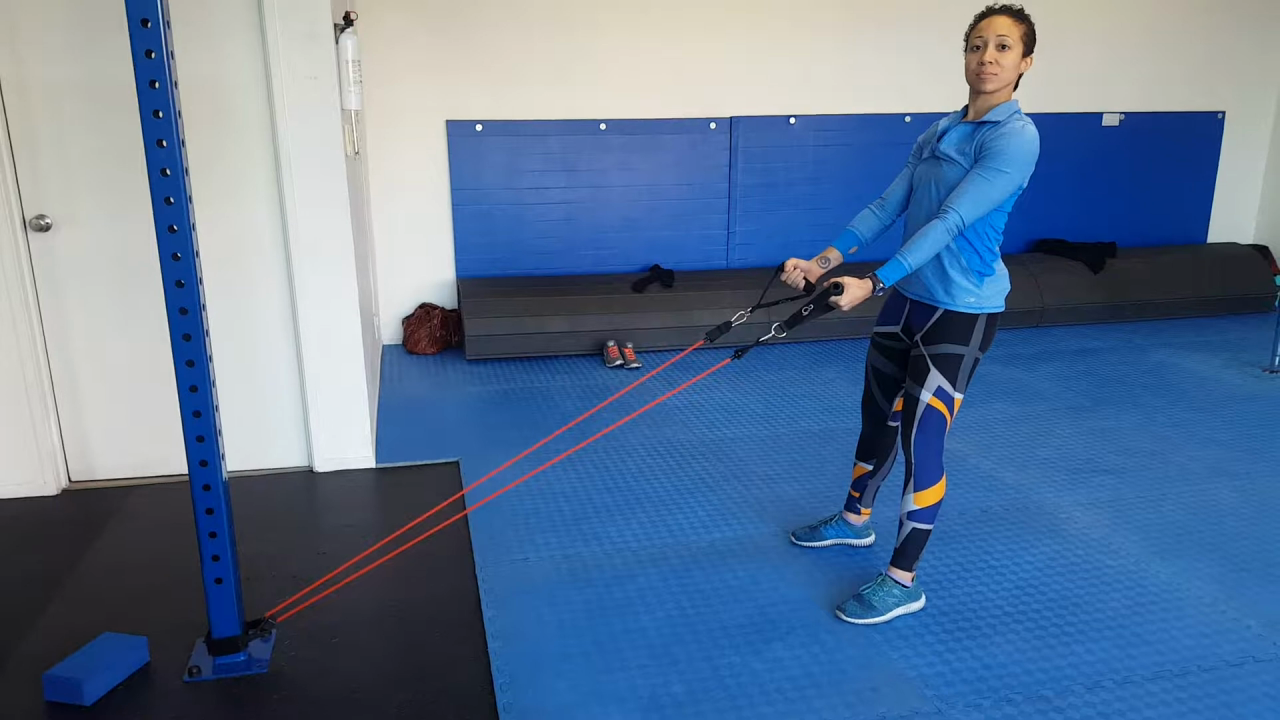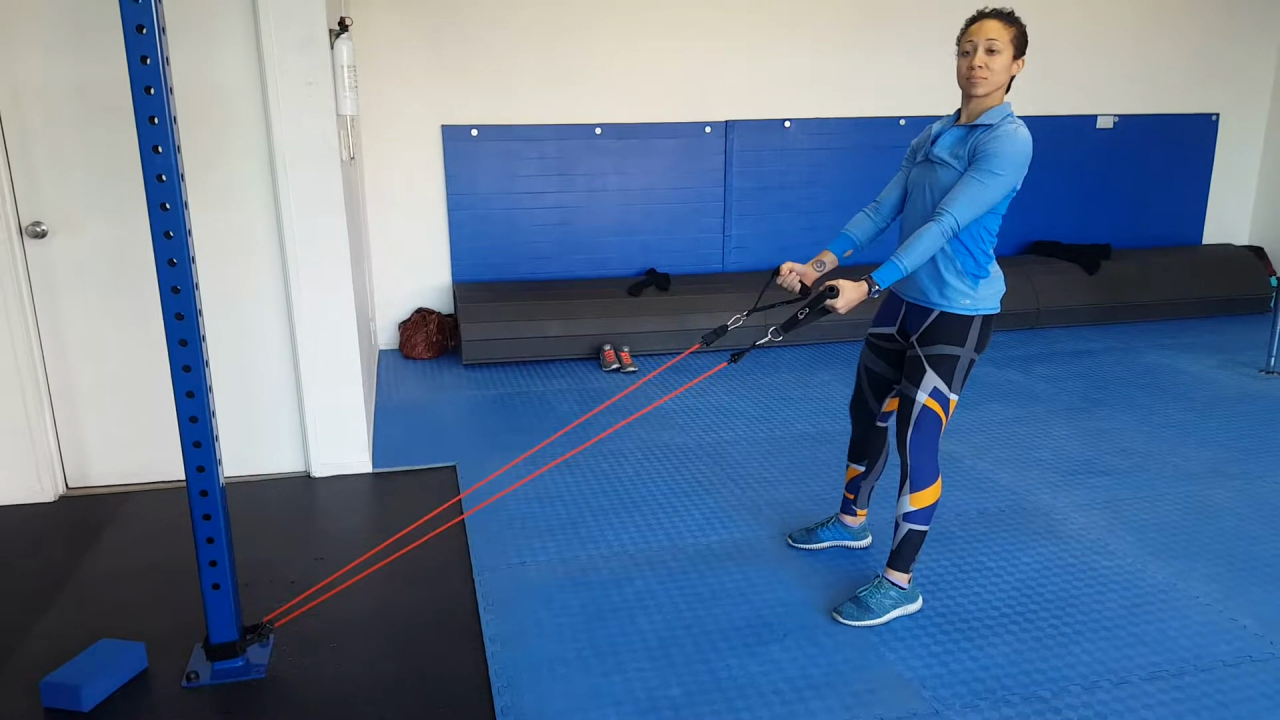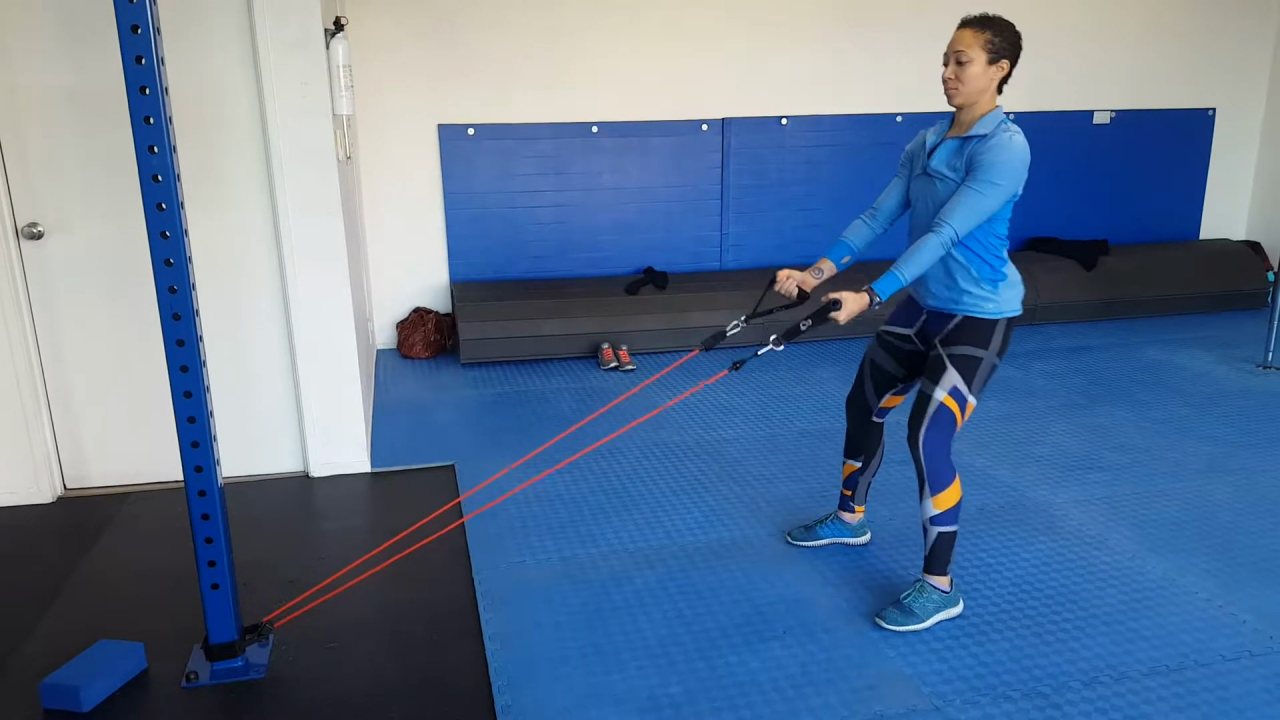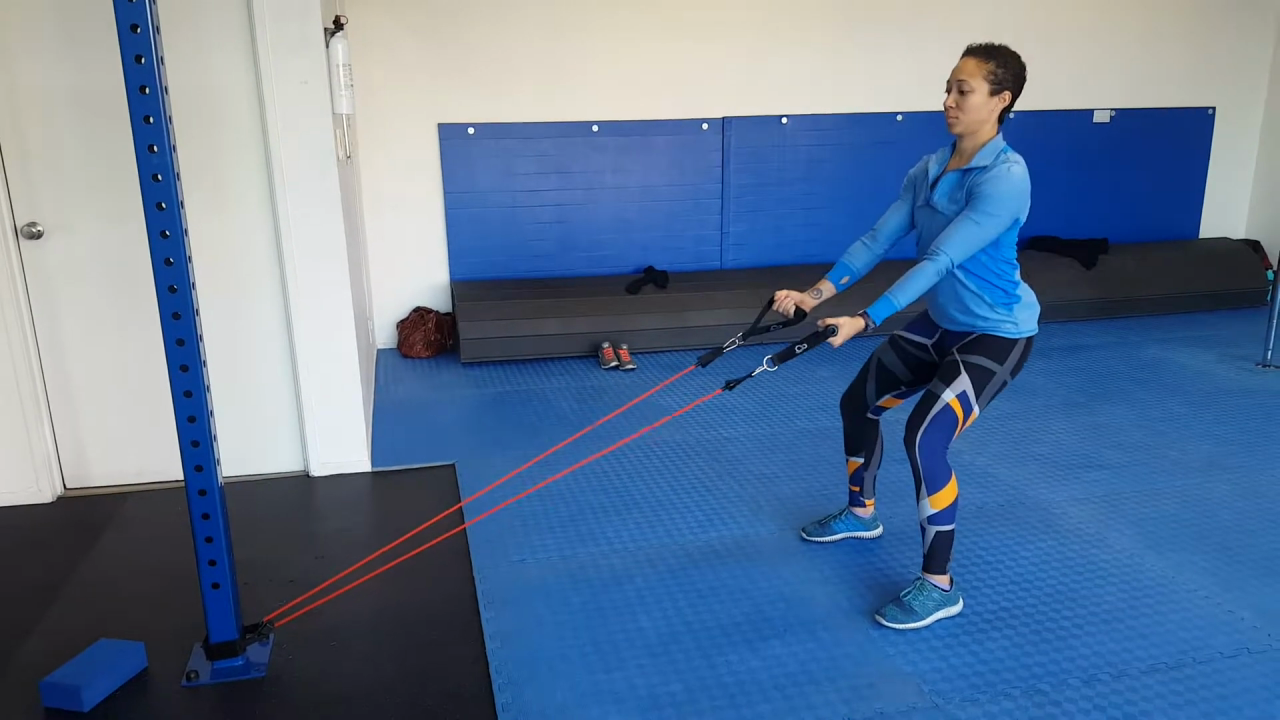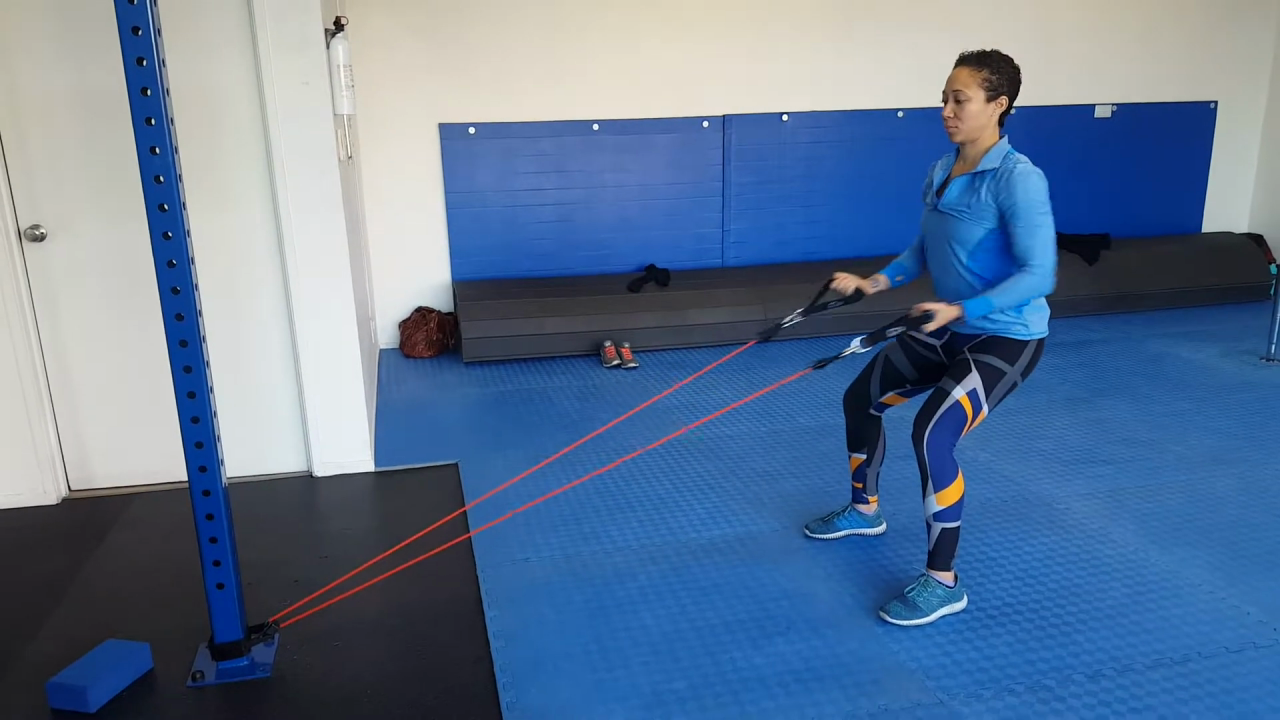
dt=0.5s
person 1, frame 1
left shoulder: (1015, 138)
right shoulder: (937, 132)
left elbow: (950, 222)
right elbow: (887, 207)
left wrist: (870, 283)
right wrist: (823, 261)
left hip: (962, 310)
right hip: (907, 297)
left knee: (920, 434)
right knee: (878, 412)
left ankle: (903, 580)
right ankle: (854, 520)
person 1, frame 2
left shoulder: (1008, 140)
right shoulder: (931, 136)
left elbow: (944, 225)
right elbow: (880, 210)
left wrist: (866, 285)
right wrist: (819, 264)
left hip: (957, 312)
right hip: (903, 300)
left knee: (915, 437)
right knee: (867, 411)
left ankle: (900, 582)
right ankle: (851, 521)
person 1, frame 3
left shoulder: (1005, 148)
right shoulder: (925, 143)
left elbow: (944, 235)
right elbow: (879, 216)
left wrist: (869, 296)
right wrist: (817, 272)
left hip: (978, 315)
right hip: (921, 304)
left knee: (928, 436)
right knee: (863, 405)
left ankle: (940, 585)
right ankle: (850, 517)
person 1, frame 4
left shoulder: (1005, 178)
right shoulder: (928, 170)
left elbow: (938, 262)
right elbow: (877, 240)
left wrist: (863, 320)
right wrist: (815, 294)
left hip: (996, 334)
right hip: (940, 323)
left knee: (924, 437)
right knee: (858, 402)
left ankle: (939, 585)
right ankle: (861, 512)
person 1, frame 5
left shoulder: (1019, 179)
right shoulder: (939, 175)
left elbow: (1038, 276)
left wrist: (960, 310)
right wrist: (870, 282)
left hip: (1007, 336)
right hip: (951, 330)
left knee: (931, 433)
right knee: (861, 398)
left ankle: (943, 581)
right ankle: (864, 509)
